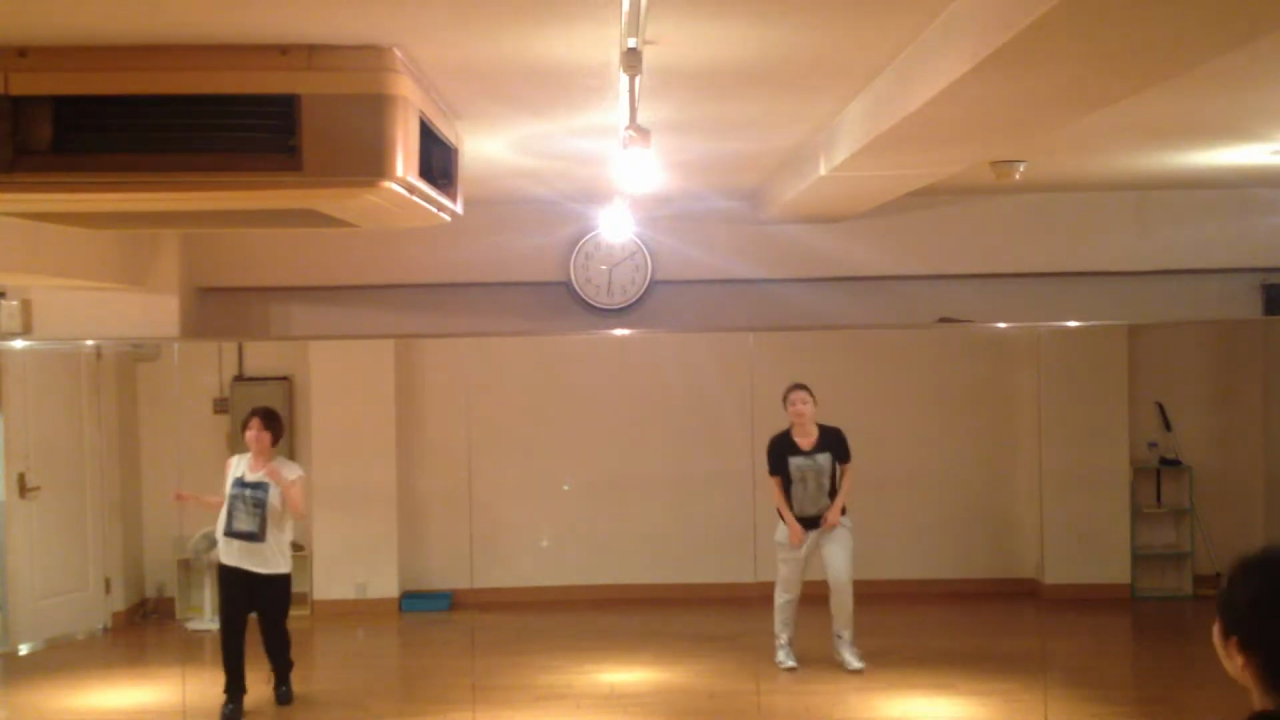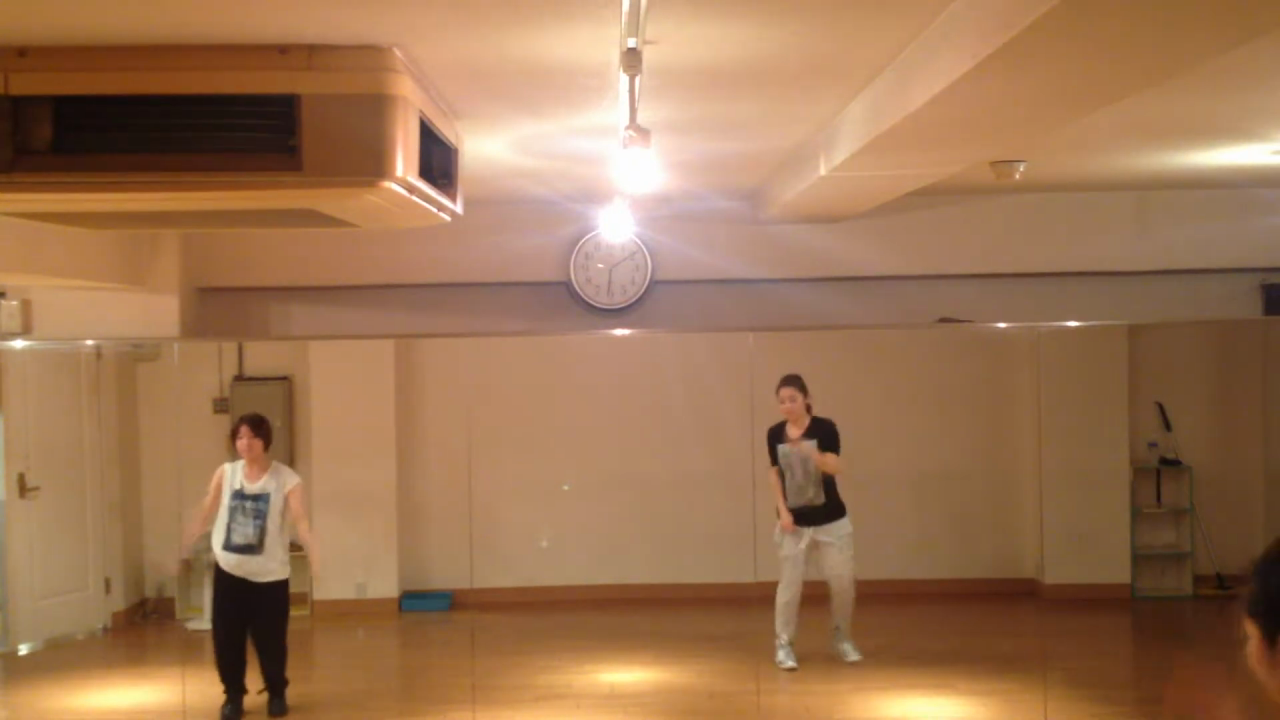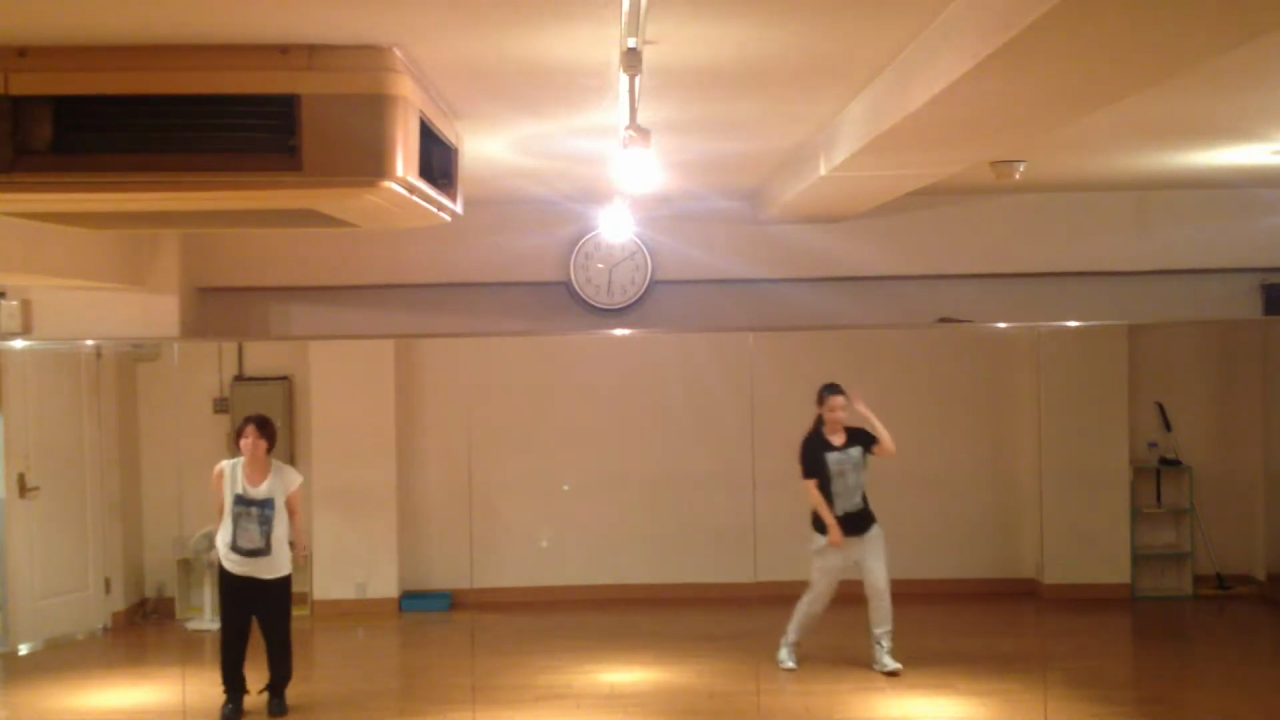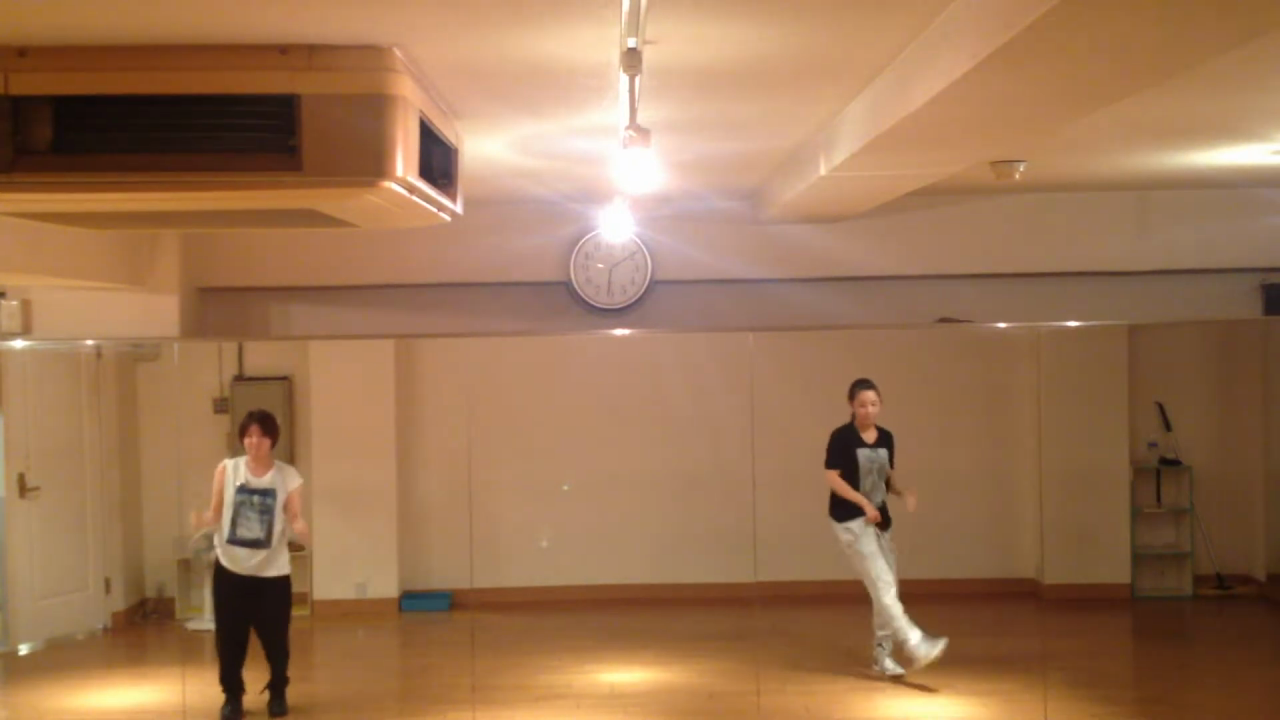
dt=0.4s
person 1, frame 1
left shoulder: (289, 471)
right shoulder: (234, 463)
left elbow: (298, 512)
left wrist: (280, 483)
right wrist: (195, 498)
left hip: (272, 565)
right hip: (232, 561)
left knee: (274, 629)
right knee: (231, 630)
left ankle: (283, 680)
right ankle: (234, 694)
person 1, frame 2
left shoulder: (286, 478)
right shoulder: (225, 473)
left elbow: (299, 519)
right elbow: (206, 514)
left wrist: (311, 548)
right wrist: (183, 549)
left hip: (271, 574)
right hip: (228, 571)
left knee: (270, 640)
right knee: (226, 638)
left ankle: (276, 693)
right ankle: (234, 695)
person 1, frame 3
left shoulder: (287, 477)
right shoulder: (224, 472)
left elbow: (295, 514)
right elbow: (222, 511)
left wrist: (299, 544)
left hip: (274, 571)
right hip: (233, 569)
left knee: (277, 637)
right knee: (232, 637)
left ankle: (277, 692)
right ankle: (234, 695)
person 1, frame 4
left shoulder: (287, 476)
right shoulder: (227, 469)
left elbow: (296, 518)
right elbow: (215, 513)
left wrist: (300, 527)
right wrist: (202, 519)
left hip: (273, 571)
right hip: (231, 568)
left knee: (275, 637)
right knee: (230, 637)
left ankle: (277, 693)
person 2, frame 1
left shoulder: (833, 437)
right shoulder: (778, 445)
left elbow: (845, 471)
right elbow: (776, 486)
left wrist: (837, 507)
right wrist: (790, 522)
left hip: (831, 522)
right hip: (795, 525)
left knee: (842, 580)
right knee: (788, 586)
left ankle: (844, 644)
right ankle: (783, 645)
person 2, frame 2
left shoulder: (825, 427)
right shoulder: (775, 434)
left elbow: (834, 467)
right elbow: (774, 476)
left wrist: (809, 452)
right wrist: (782, 508)
left hip: (830, 519)
right hip: (793, 521)
left knee: (842, 580)
right knee: (790, 585)
left ankle: (842, 637)
right ankle: (783, 644)
person 2, frame 3
left shoulder: (858, 436)
right shoulder: (812, 443)
left elbow: (889, 449)
right elbow: (812, 488)
left wrist: (868, 415)
right wrist: (832, 526)
left hip: (866, 525)
right hip: (831, 529)
left knee: (879, 587)
right knee: (820, 592)
left ankle: (882, 652)
right ankle: (788, 644)
person 2, frame 4
left shoulder: (886, 439)
right shoulder: (842, 437)
right elbow: (832, 478)
left wrist: (904, 493)
right wrist: (864, 503)
left hip: (880, 519)
right hip: (852, 521)
left knee: (886, 586)
right knee: (882, 585)
left ankle: (882, 652)
right ankle: (914, 645)
